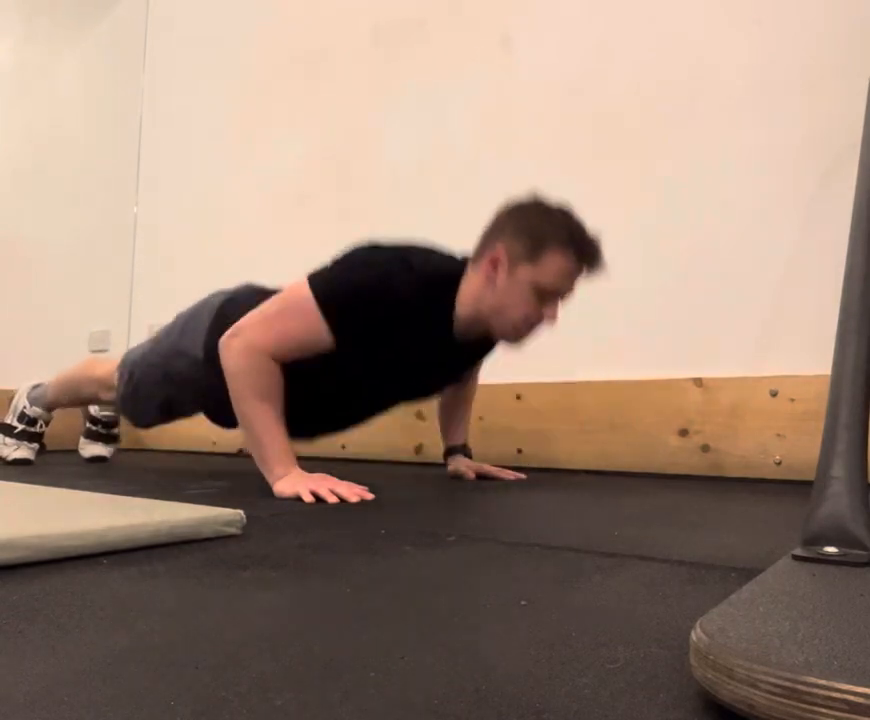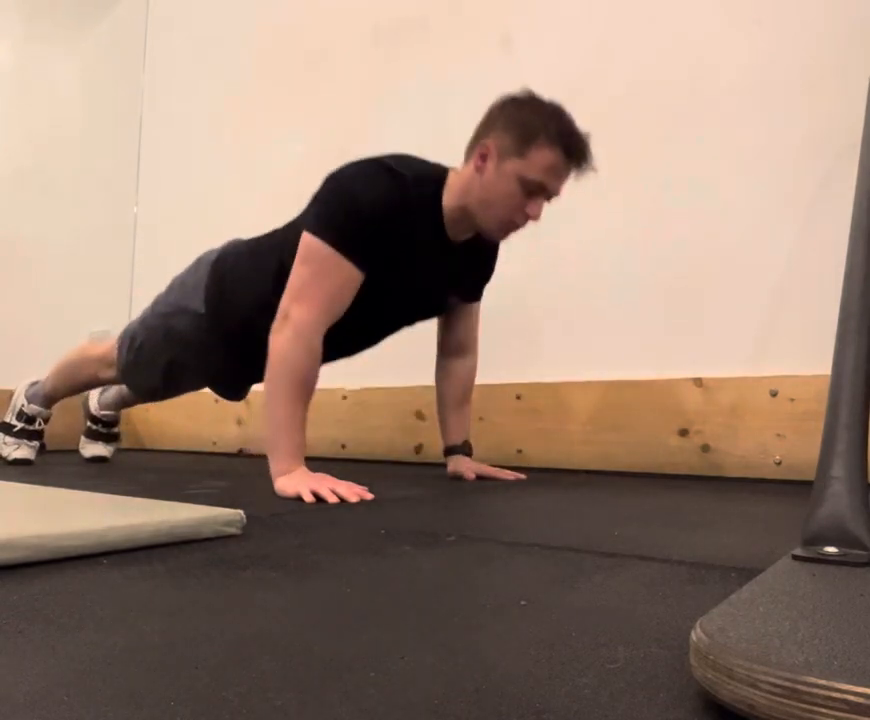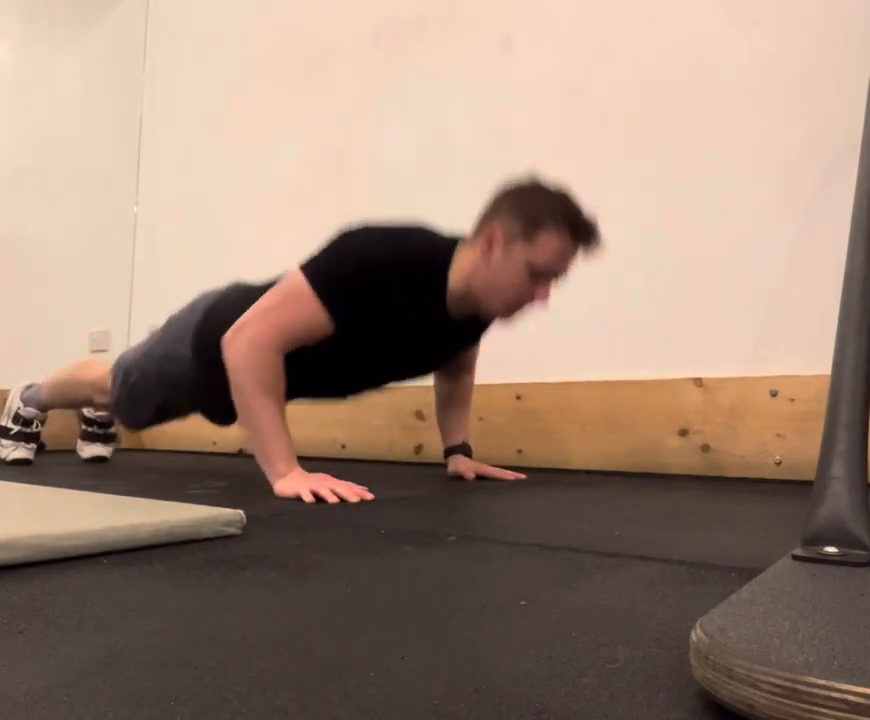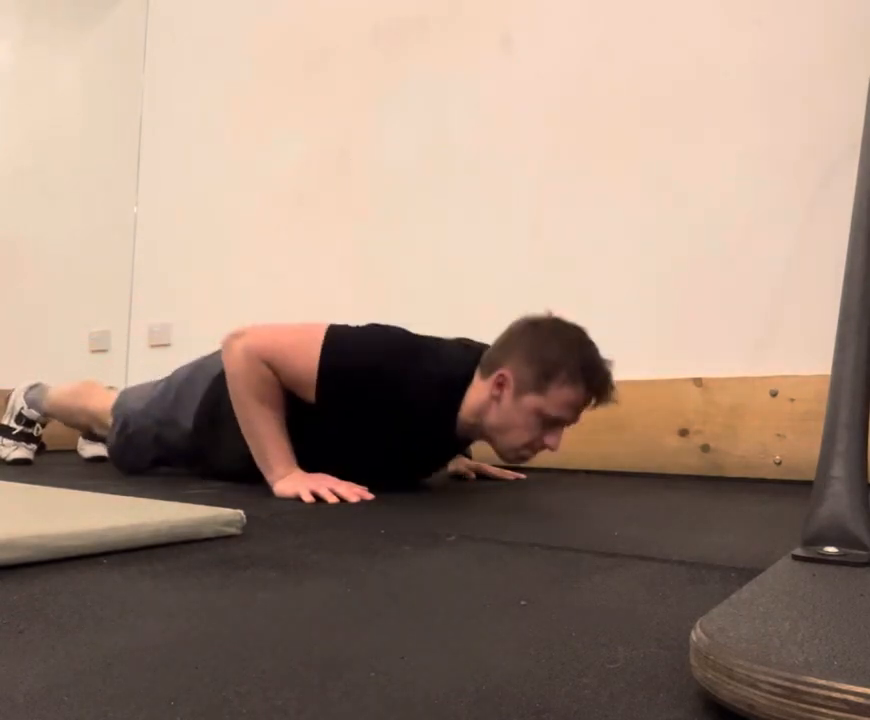
dt=0.2s
person 1, frame 1
left shoulder: (476, 312)
right shoulder: (389, 283)
left elbow: (458, 368)
right elbow: (243, 342)
left wrist: (457, 450)
right wrist: (283, 472)
left hip: (256, 361)
right hip: (219, 344)
right knee: (122, 386)
left ankle: (100, 419)
person 1, frame 2
left shoulder: (479, 243)
right shoulder: (378, 195)
left elbow: (458, 347)
right elbow: (298, 327)
left wrist: (458, 450)
right wrist: (288, 468)
left hip: (258, 335)
right hip: (218, 298)
left knee: (152, 388)
right knee: (125, 363)
left ankle: (106, 409)
person 1, frame 3
left shoulder: (478, 299)
right shoulder: (381, 265)
left elbow: (456, 371)
right elbow: (246, 342)
left wrist: (457, 451)
right wrist: (284, 471)
left hip: (252, 356)
right hip: (216, 339)
right knee: (117, 388)
left ankle: (97, 421)
person 1, frame 4
left shoulder: (472, 384)
right shoulder: (399, 372)
right elbow: (245, 348)
left wrist: (456, 455)
right wrist: (285, 474)
left hip: (277, 400)
right hip: (217, 408)
right knee: (120, 422)
